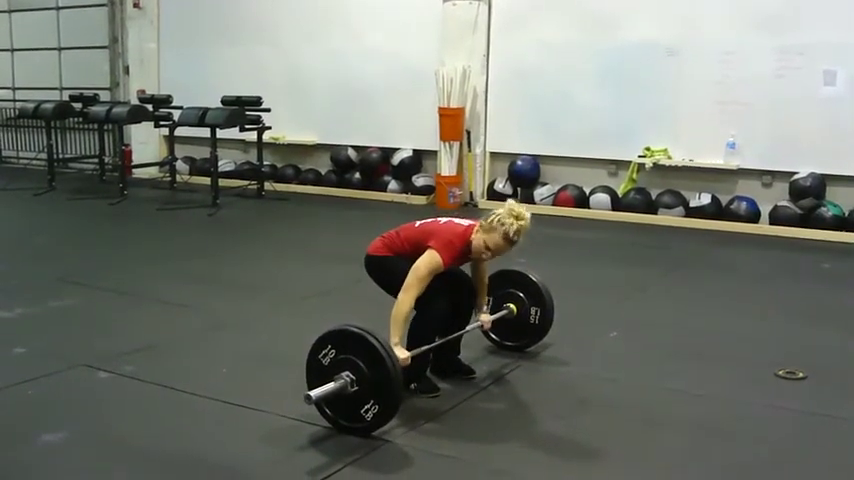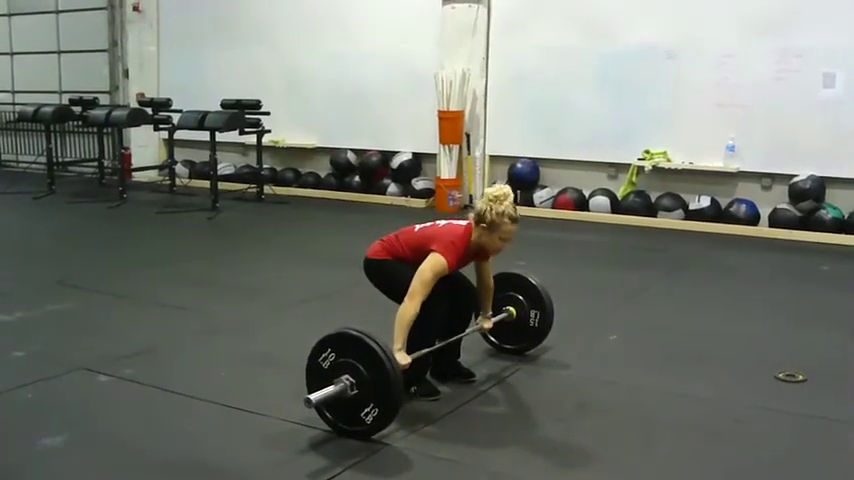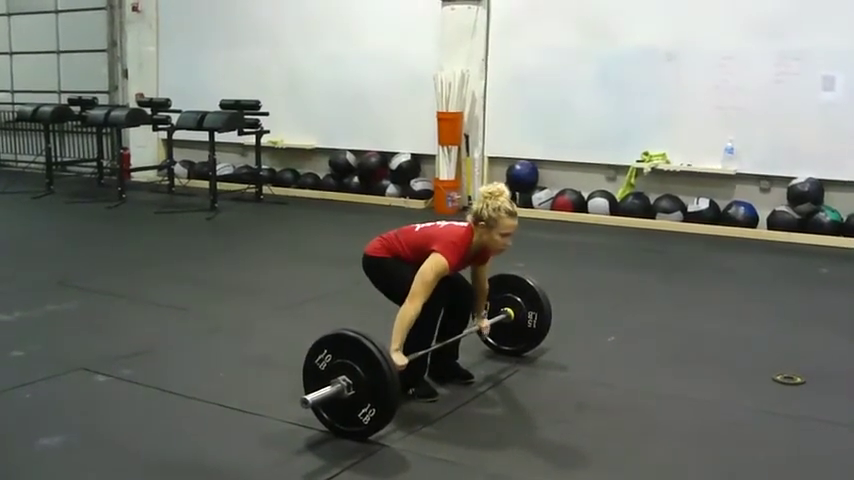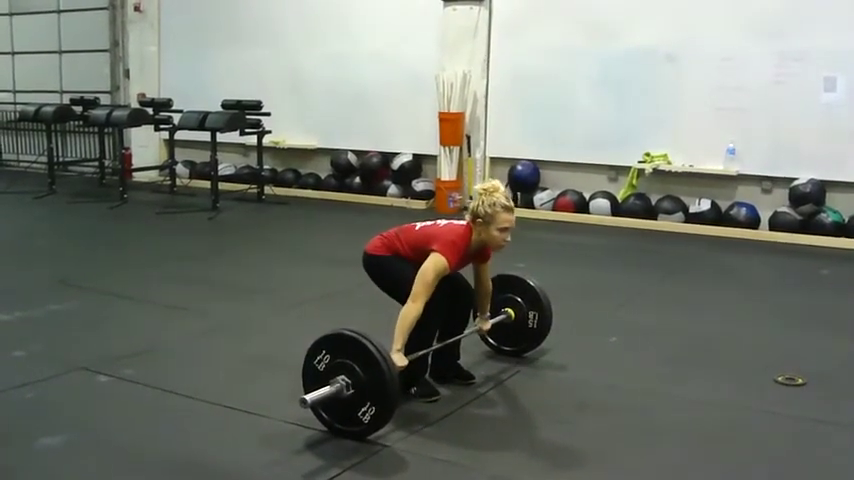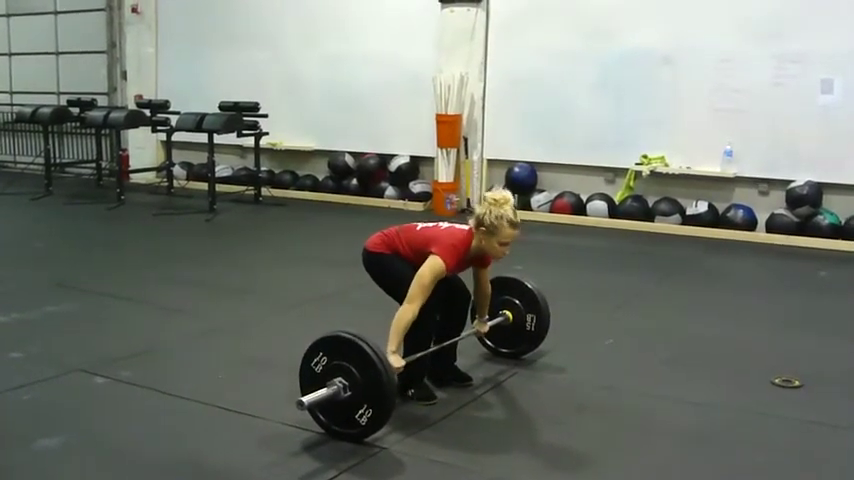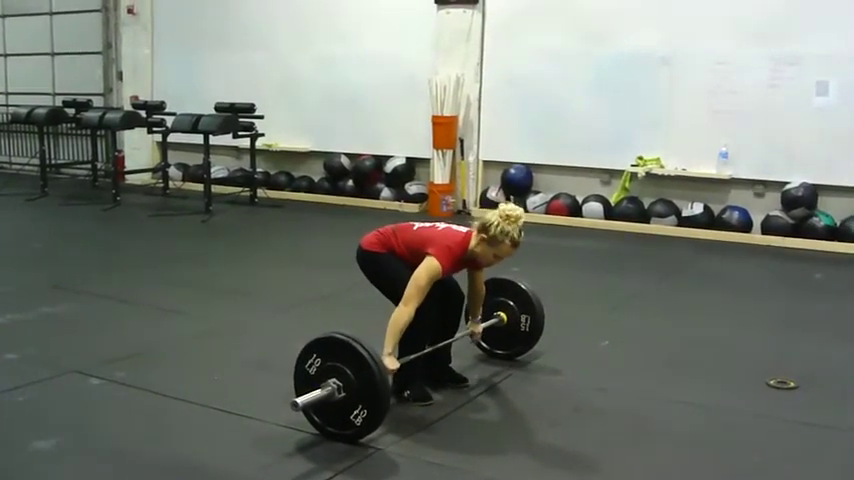
dt=0.4s
person 1, frame 1
left shoulder: (481, 239)
right shoulder: (451, 243)
left elbow: (480, 278)
right elbow: (406, 295)
left wrist: (482, 310)
right wrist: (396, 345)
left hip: (413, 257)
right hip: (383, 257)
left knee: (465, 293)
right knee: (434, 302)
left ankle: (445, 361)
right ankle: (411, 374)
person 1, frame 2
left shoulder: (480, 240)
right shoulder: (451, 245)
left elbow: (485, 283)
right elbow: (412, 300)
left wrist: (486, 315)
right wrist: (398, 351)
left hip: (413, 260)
right hip: (382, 260)
left knee: (466, 296)
right knee: (435, 304)
left ankle: (445, 364)
right ankle: (412, 377)
person 1, frame 3
left shoulder: (480, 243)
right shoulder: (451, 246)
left elbow: (480, 285)
right elbow: (413, 302)
left wrist: (480, 316)
right wrist: (395, 351)
left hip: (412, 258)
right hip: (381, 258)
left knee: (463, 296)
right knee: (430, 303)
left ankle: (443, 365)
right ankle: (409, 378)
person 1, frame 4
left shoulder: (481, 241)
right shoulder: (451, 245)
left elbow: (483, 285)
right elbow: (415, 302)
left wrist: (483, 317)
right wrist: (397, 352)
left hip: (413, 256)
right hip: (381, 256)
left knee: (463, 295)
right knee: (432, 303)
left ankle: (445, 365)
right ankle: (411, 378)
person 1, frame 5
left shoulder: (480, 245)
right shoulder: (451, 249)
left elbow: (483, 288)
right elbow: (411, 304)
left wrist: (482, 319)
right wrist: (392, 353)
left hip: (411, 254)
right hip: (381, 253)
left knee: (459, 297)
right knee: (427, 304)
left ankle: (441, 367)
right ankle: (410, 380)
person 1, frame 6
left shoulder: (475, 247)
right shoulder: (448, 250)
left elbow: (477, 290)
right elbow: (406, 306)
left wrist: (475, 321)
right wrist: (388, 355)
left hip: (405, 252)
right hip: (376, 252)
left knee: (453, 297)
right knee: (423, 305)
left ankle: (436, 368)
right ankle: (405, 382)
